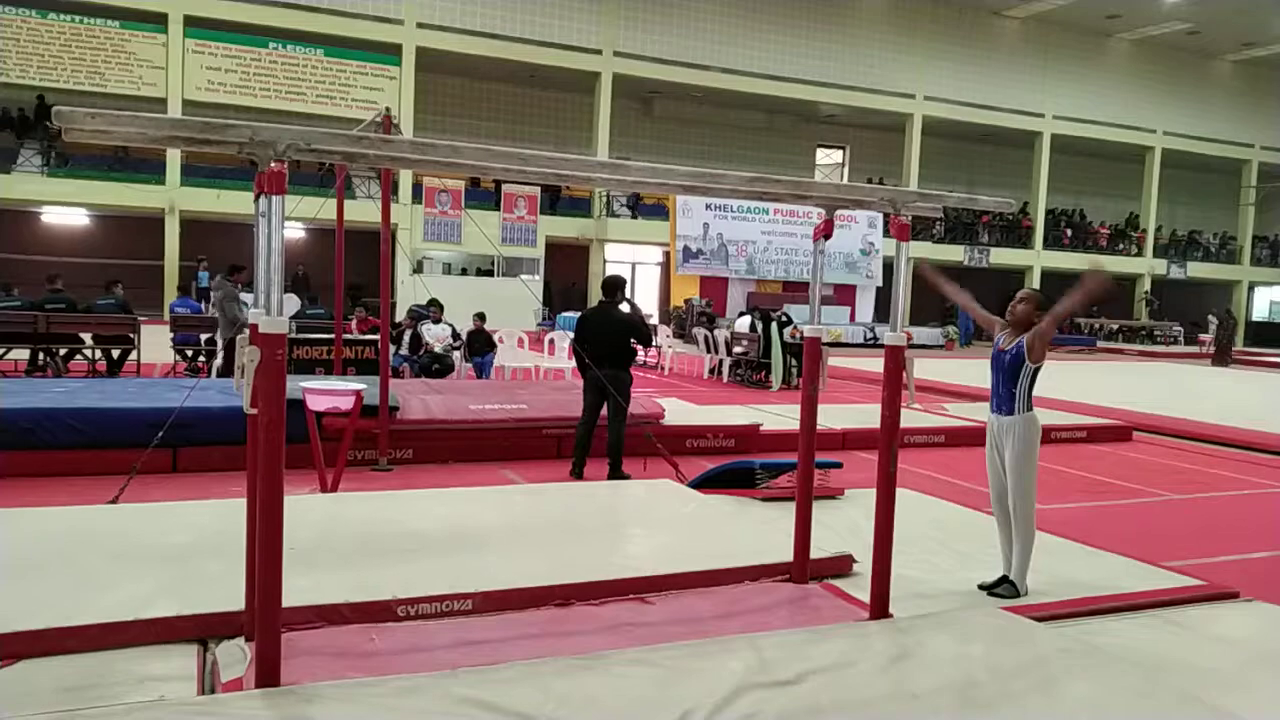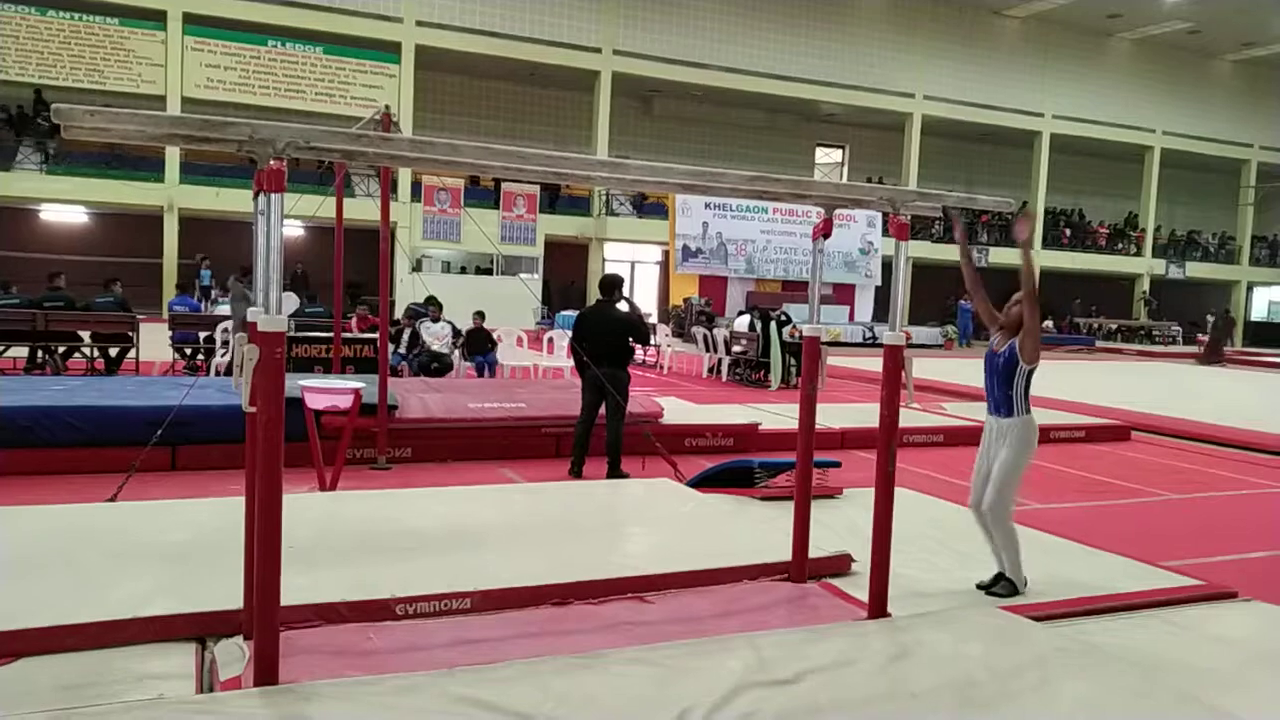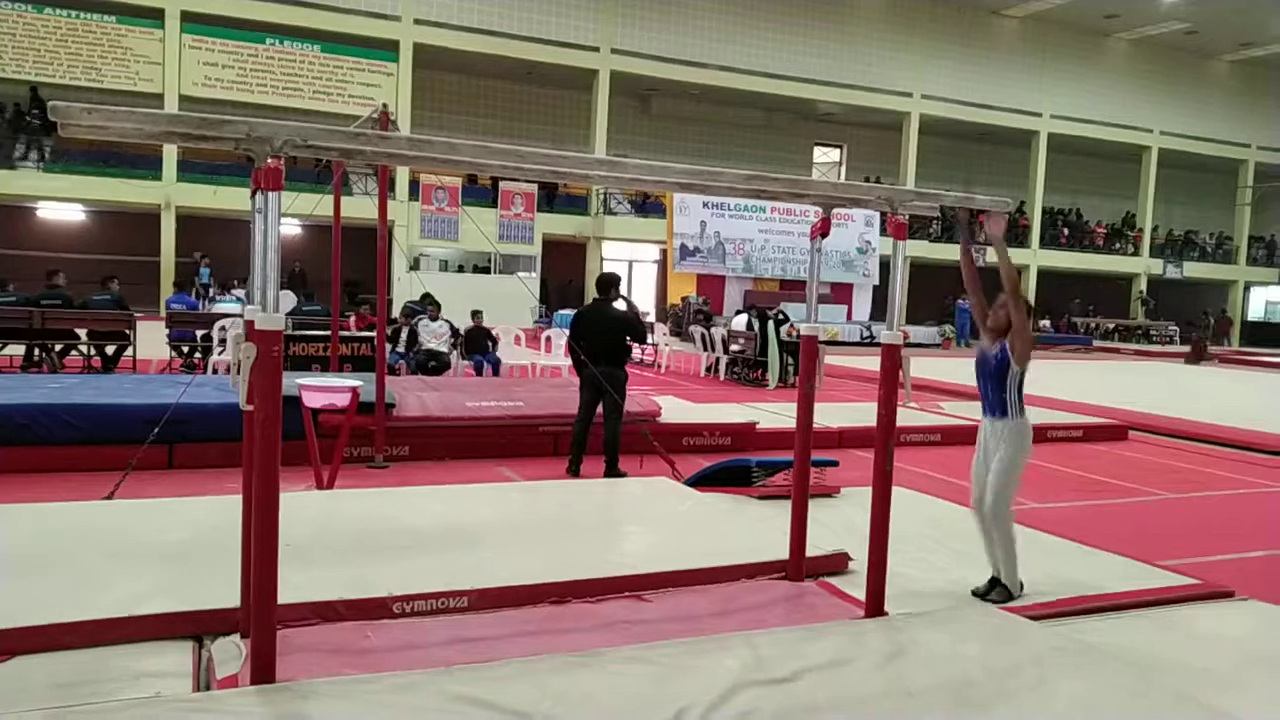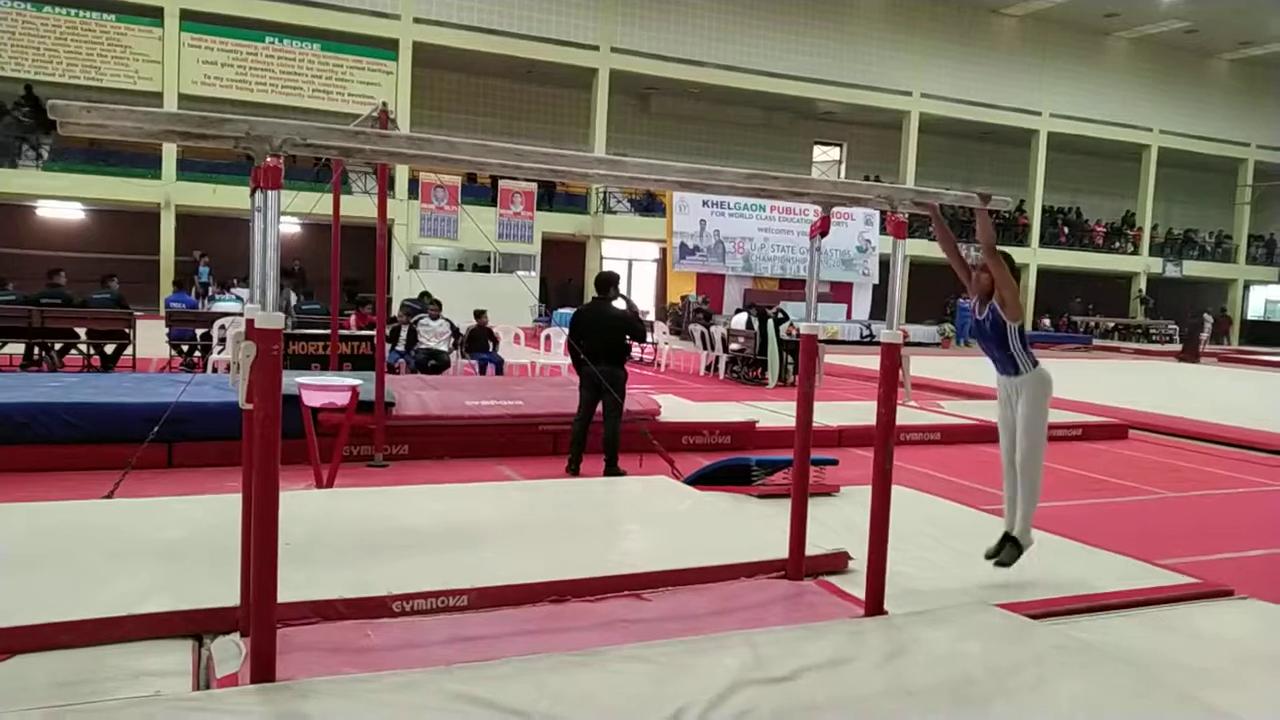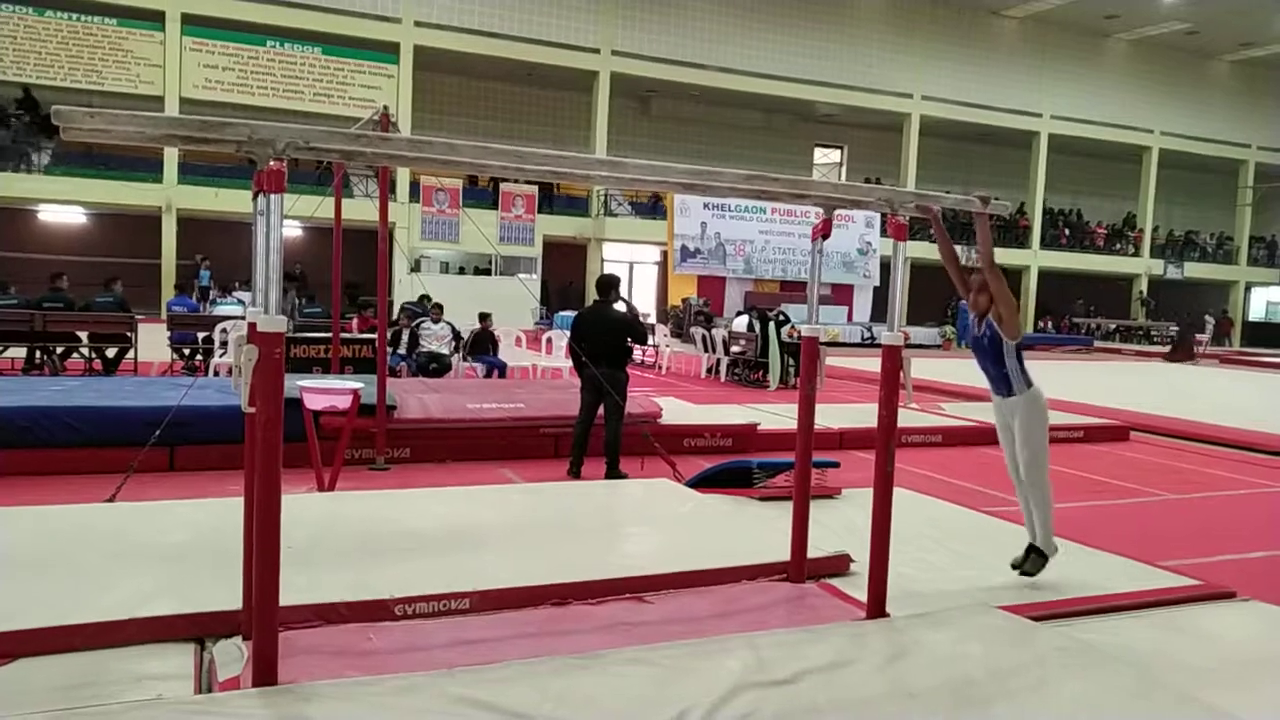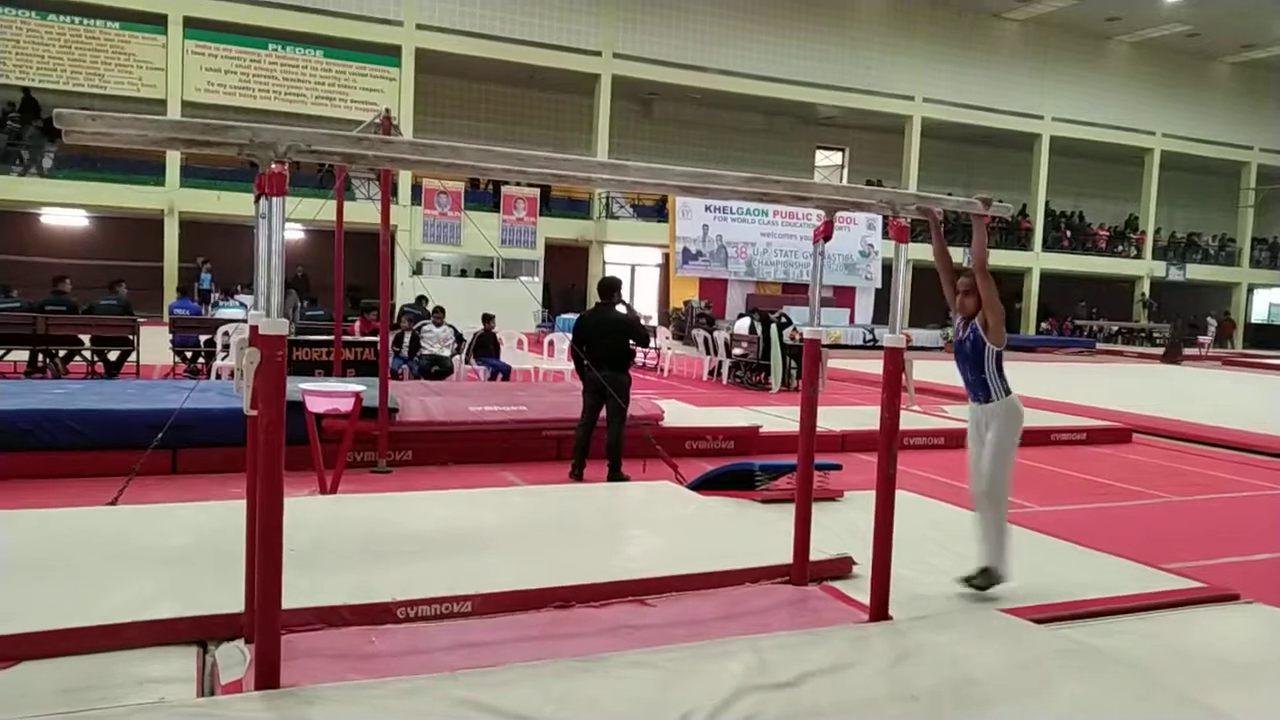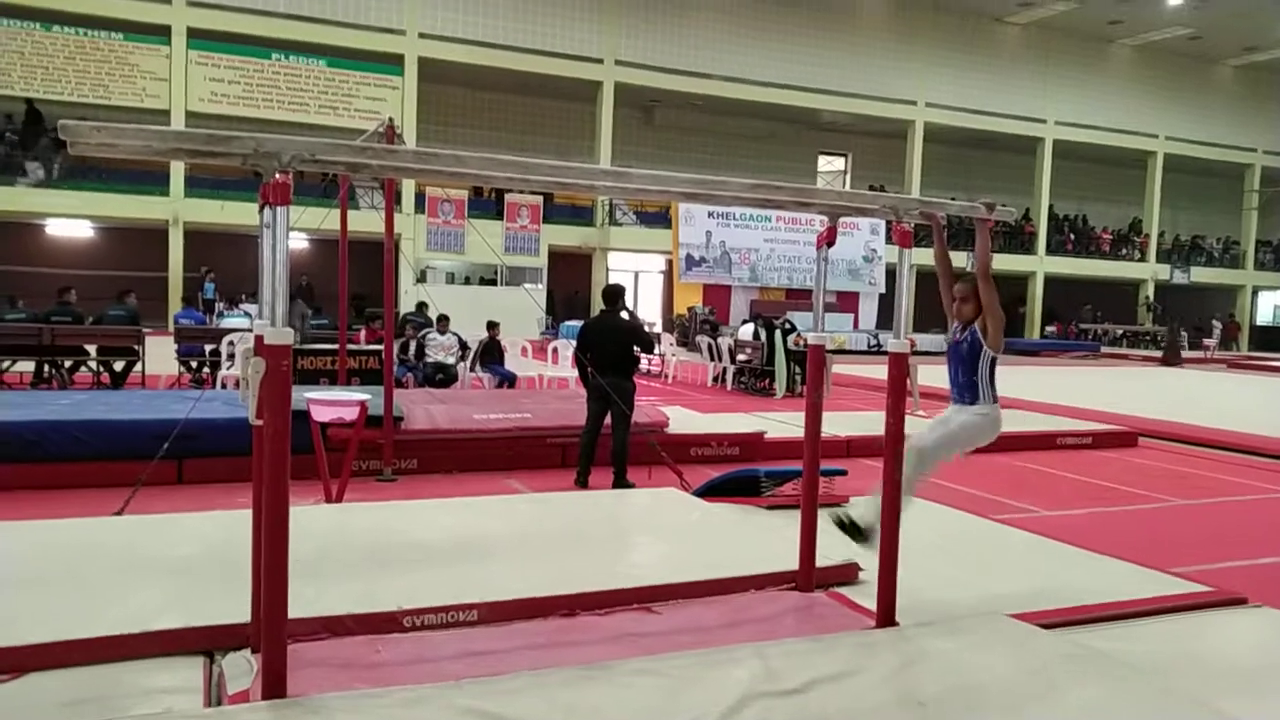
dt=0.2s
person 1, frame 1
left shoulder: (1035, 340)
right shoulder: (1000, 331)
left elbow: (1058, 314)
right elbow: (967, 302)
left wrist: (1087, 289)
right wrist: (933, 275)
left hip: (1019, 427)
right hip: (995, 425)
left knee: (1019, 506)
right knee: (999, 505)
left ankle: (1018, 580)
right ankle: (1009, 573)
person 1, frame 2
left shoulder: (1027, 342)
right shoulder: (996, 332)
left elbow: (1031, 294)
right elbow: (974, 289)
left wrist: (1024, 248)
right wrist: (962, 244)
left hip: (1017, 430)
right hip: (993, 427)
left knee: (995, 504)
right knee: (979, 503)
left ankle: (1015, 577)
right ankle: (1004, 570)
person 1, frame 3
left shoulder: (1018, 344)
right shoulder: (987, 336)
left elbow: (1013, 293)
right elbow: (973, 287)
left wrist: (999, 244)
right wrist: (966, 240)
left hip: (1012, 432)
right hip: (987, 429)
left knee: (996, 507)
right knee: (981, 505)
left ankle: (1011, 581)
right ankle: (999, 574)
person 1, frame 4
left shoulder: (1007, 299)
right shoulder: (977, 297)
left elbow: (989, 249)
right elbow: (951, 252)
left wrist: (981, 207)
right wrist: (934, 214)
left hip: (1030, 384)
right hip: (1006, 384)
left knee: (1028, 460)
right knee: (1009, 460)
left ankle: (1020, 534)
right ankle: (1011, 530)
person 1, frame 5
left shoulder: (1005, 315)
right shoulder: (975, 314)
left elbow: (989, 266)
right elbow: (952, 265)
left wrist: (982, 218)
right wrist: (936, 223)
left hip: (1026, 403)
right hip: (1001, 404)
left knee: (1033, 475)
right knee: (1018, 476)
left ankle: (1043, 544)
right ankle: (1037, 542)
person 1, frame 6
left shoulder: (991, 322)
right shoulder: (961, 318)
left elbow: (981, 270)
right elbow: (945, 269)
left wrist: (979, 223)
right wrist: (935, 227)
left hip: (1001, 411)
right hip: (977, 411)
left knee: (990, 488)
right knee: (980, 489)
left ankle: (994, 565)
right ankle: (991, 561)
person 1, frame 7
left shoulder: (990, 328)
right shoulder: (957, 325)
left elbow: (984, 275)
right elbow: (944, 274)
left wrist: (983, 228)
right wrist: (938, 233)
left hip: (982, 417)
right hip: (957, 412)
left knee: (915, 451)
right knee: (908, 453)
left ankle: (871, 523)
right ankle: (871, 519)
person 2, frame 1
left shoulder: (587, 316)
right shoulder: (627, 318)
left elbow: (578, 347)
right elbow: (647, 341)
left wrist: (585, 372)
right wrist: (639, 317)
left hip: (594, 373)
right hip: (618, 375)
left knee: (587, 419)
right knee: (616, 422)
left ankle: (577, 467)
right ankle: (615, 470)
person 2, frame 2
left shoulder: (585, 315)
right shoulder: (624, 317)
left elbow: (576, 346)
right elbow: (645, 339)
left wrist: (583, 371)
right wrist: (638, 316)
left hip: (592, 372)
right hip: (616, 373)
left knee: (585, 418)
right knee: (614, 421)
left ankle: (576, 466)
right ankle: (613, 469)
person 2, frame 3
left shoulder: (582, 314)
right shoulder: (621, 316)
left elbow: (573, 345)
right elbow: (642, 338)
left wrist: (580, 370)
right wrist: (635, 314)
left hip: (590, 371)
right hip: (613, 372)
left knee: (583, 416)
right knee: (612, 420)
left ankle: (574, 465)
right ankle: (611, 468)
person 2, frame 4
left shoulder: (581, 313)
right shoulder: (620, 315)
left elbow: (572, 344)
right elbow: (641, 337)
left wrist: (580, 369)
right wrist: (634, 313)
left hip: (589, 370)
right hip: (612, 371)
left knee: (582, 415)
right knee: (612, 418)
left ankle: (573, 463)
right ankle: (611, 467)
person 2, frame 5
left shoulder: (583, 315)
right shoulder: (621, 318)
left elbow: (574, 347)
right elbow: (642, 339)
left wrist: (582, 372)
right wrist: (635, 316)
left hip: (591, 372)
right hip: (614, 374)
left knee: (584, 418)
right knee: (613, 421)
left ankle: (575, 466)
right ankle: (612, 469)
person 2, frame 6
left shoulder: (585, 318)
right shoulder: (623, 319)
left elbow: (576, 349)
right elbow: (645, 341)
left wrist: (583, 375)
right wrist: (635, 319)
left hip: (593, 375)
right hip: (616, 376)
left knee: (586, 421)
right knee: (615, 424)
left ankle: (577, 468)
right ankle: (614, 472)
person 2, frame 7
left shoulder: (589, 325)
right shoulder: (628, 326)
left elbow: (580, 356)
right elbow: (649, 347)
left wrist: (587, 382)
right wrist: (638, 324)
left hip: (597, 382)
right hip: (621, 383)
left knee: (591, 428)
right knee: (620, 431)
left ankle: (582, 476)
right ankle: (619, 479)
